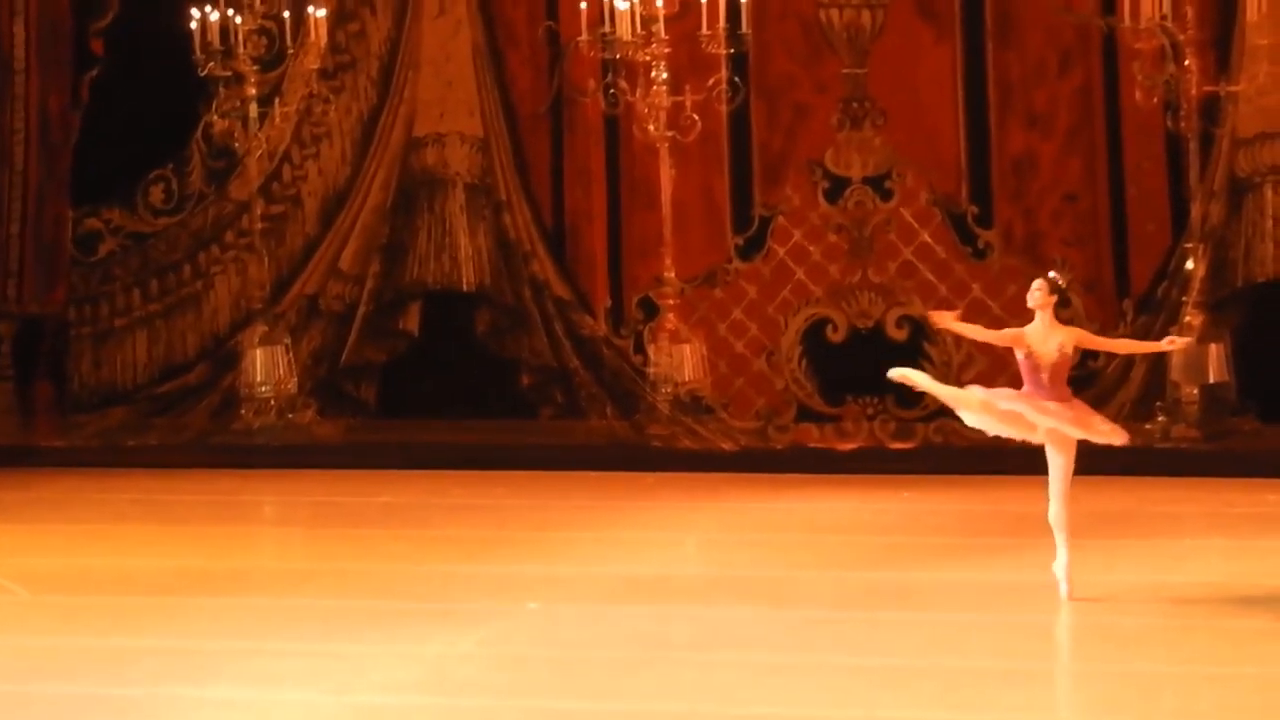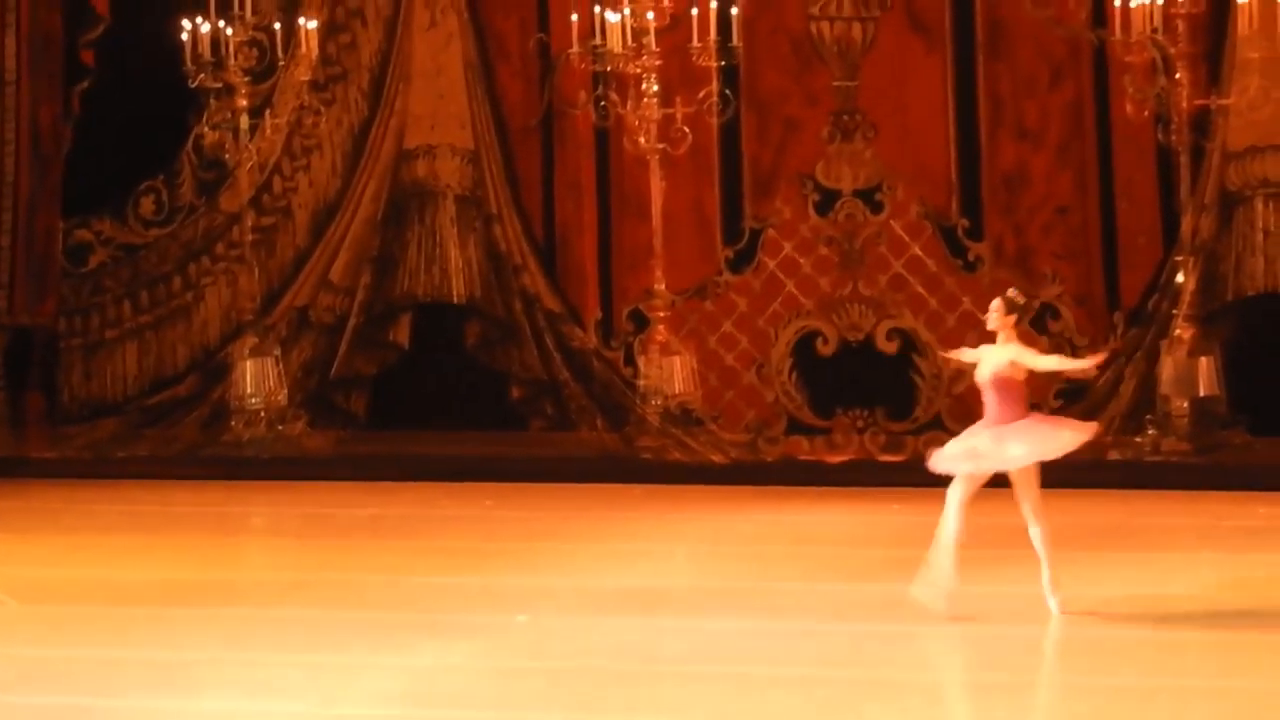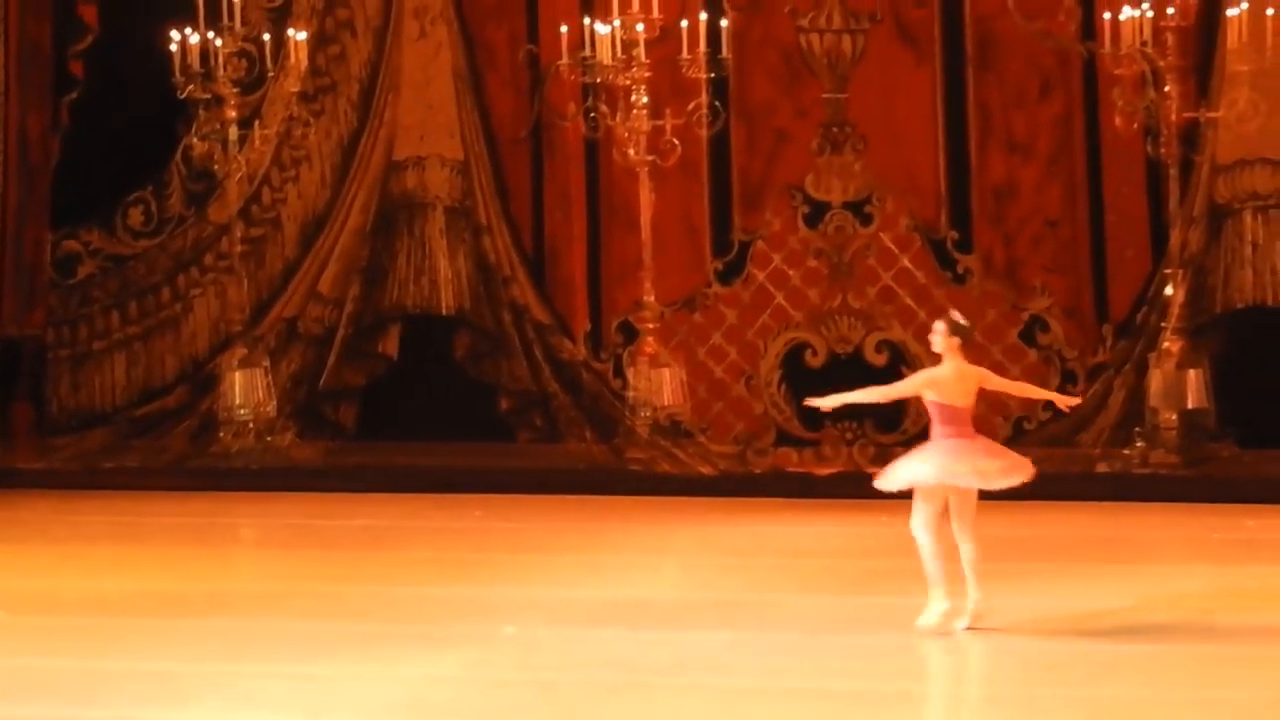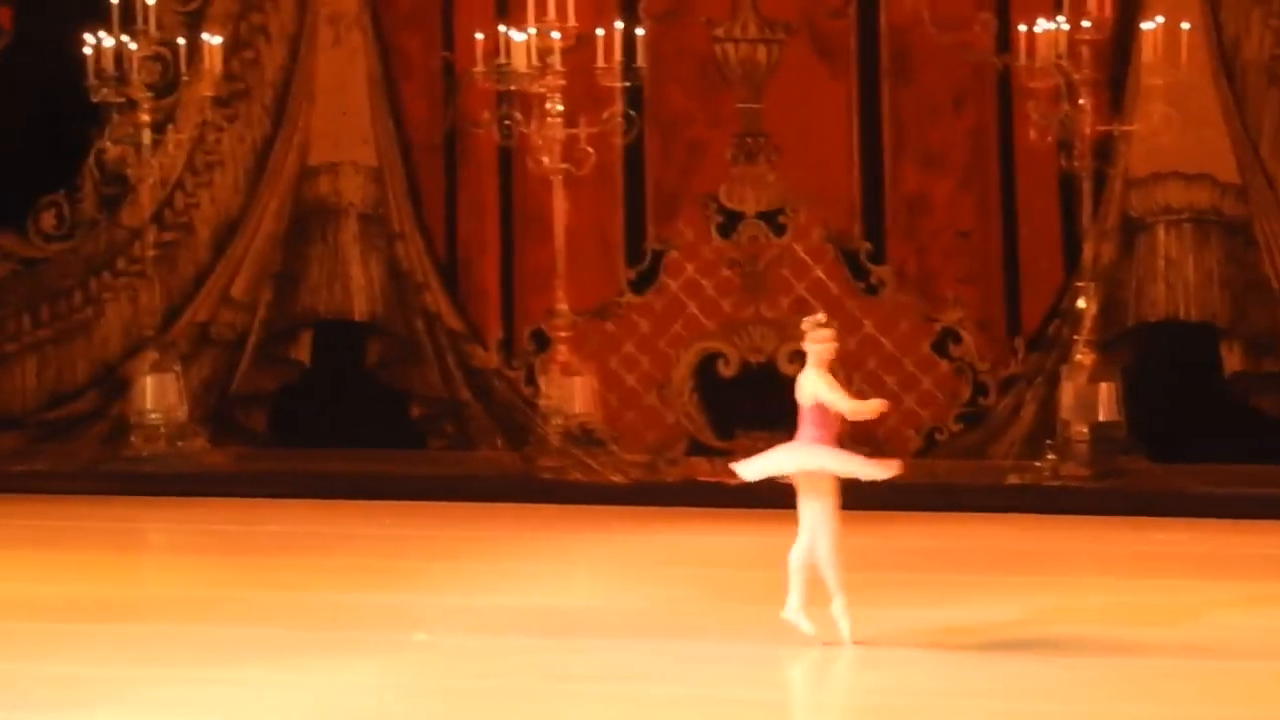
dt=0.3s
person 1, frame 1
left shoulder: (1071, 335)
right shoulder: (1019, 335)
left elbow: (1114, 343)
right elbow: (983, 335)
left wrist: (1160, 345)
right wrist: (952, 324)
left hip: (1062, 413)
right hip: (1026, 407)
left knee: (1059, 493)
right knee: (974, 401)
left ankle: (1062, 561)
right ankle: (924, 381)
person 1, frame 2
left shoulder: (1016, 352)
right shoulder: (990, 352)
left elbow: (1045, 362)
left wrist: (1079, 364)
right wrist: (962, 353)
left hip: (1019, 433)
right hip: (991, 435)
left knee: (1032, 512)
right knee: (957, 494)
left ankle: (1048, 581)
right ankle: (942, 568)
person 1, frame 3
left shoulder: (931, 377)
right shoulder: (977, 374)
left elbow: (886, 391)
right elbow: (1020, 387)
left wrist: (835, 399)
right wrist: (1057, 396)
left hip: (945, 454)
right hip: (969, 452)
left knee: (922, 525)
right knee: (963, 529)
left ankle: (940, 596)
right ankle: (973, 599)
person 1, frame 4
left shoulder: (823, 378)
right shoulder: (816, 378)
left elbow: (844, 411)
right elbow: (849, 408)
left wrist: (861, 408)
right wrist: (875, 404)
left hip: (809, 460)
right hip: (812, 459)
left knee: (809, 536)
right knee: (825, 535)
left ankle: (794, 605)
right ankle: (839, 607)
